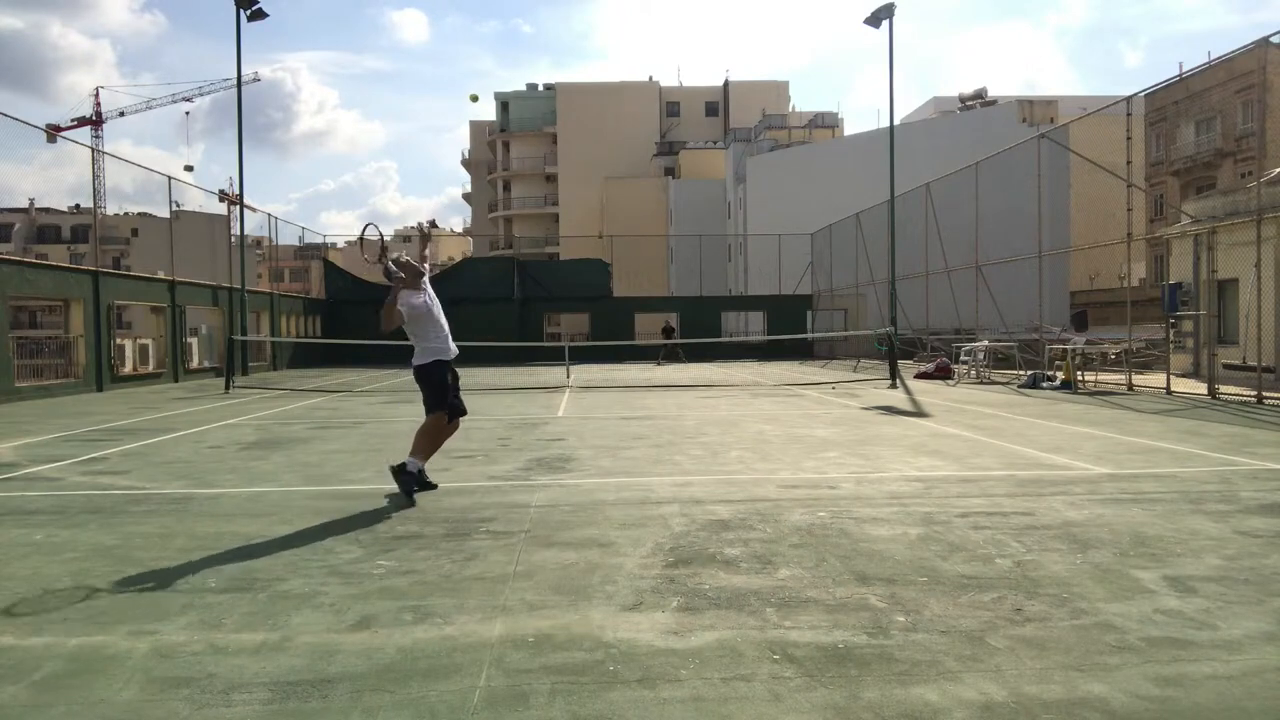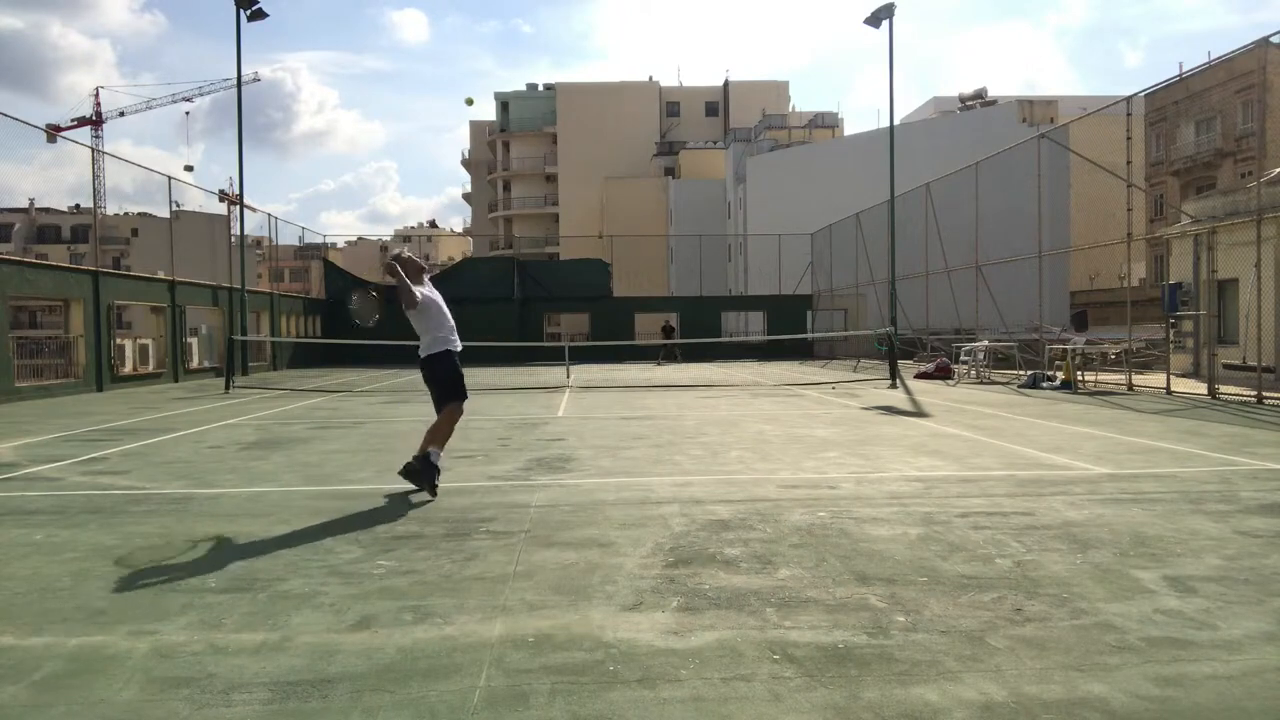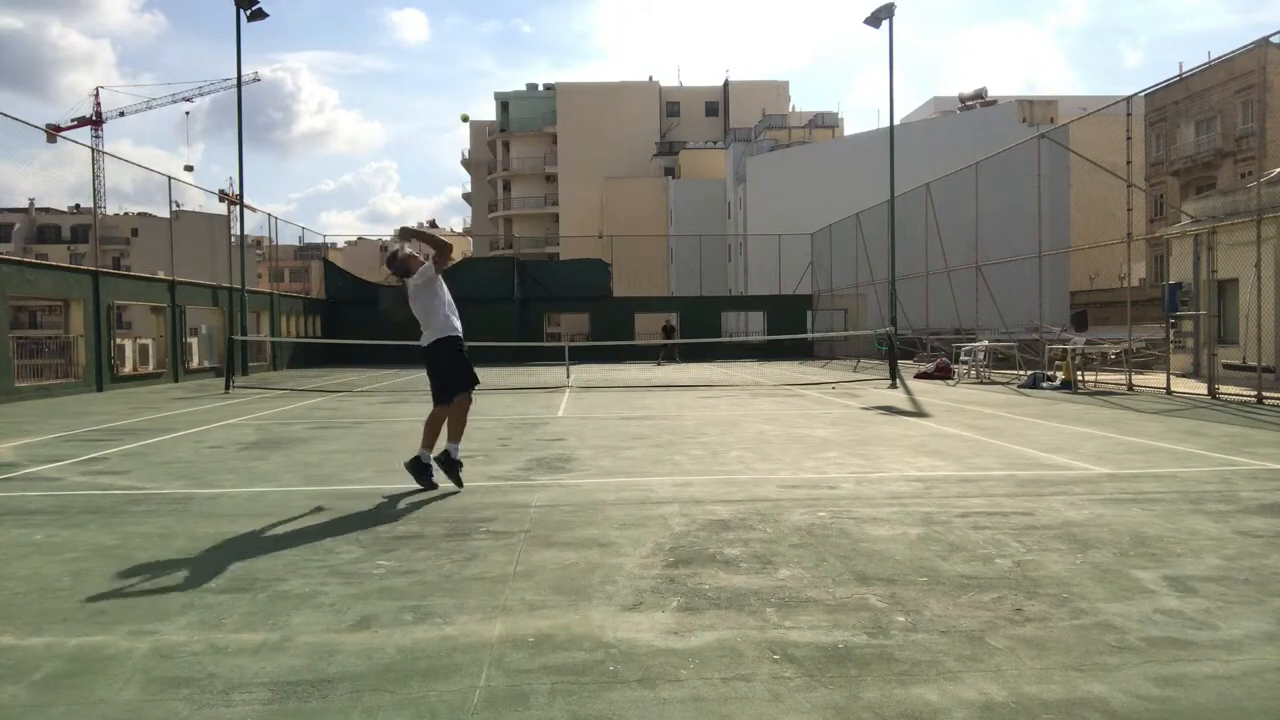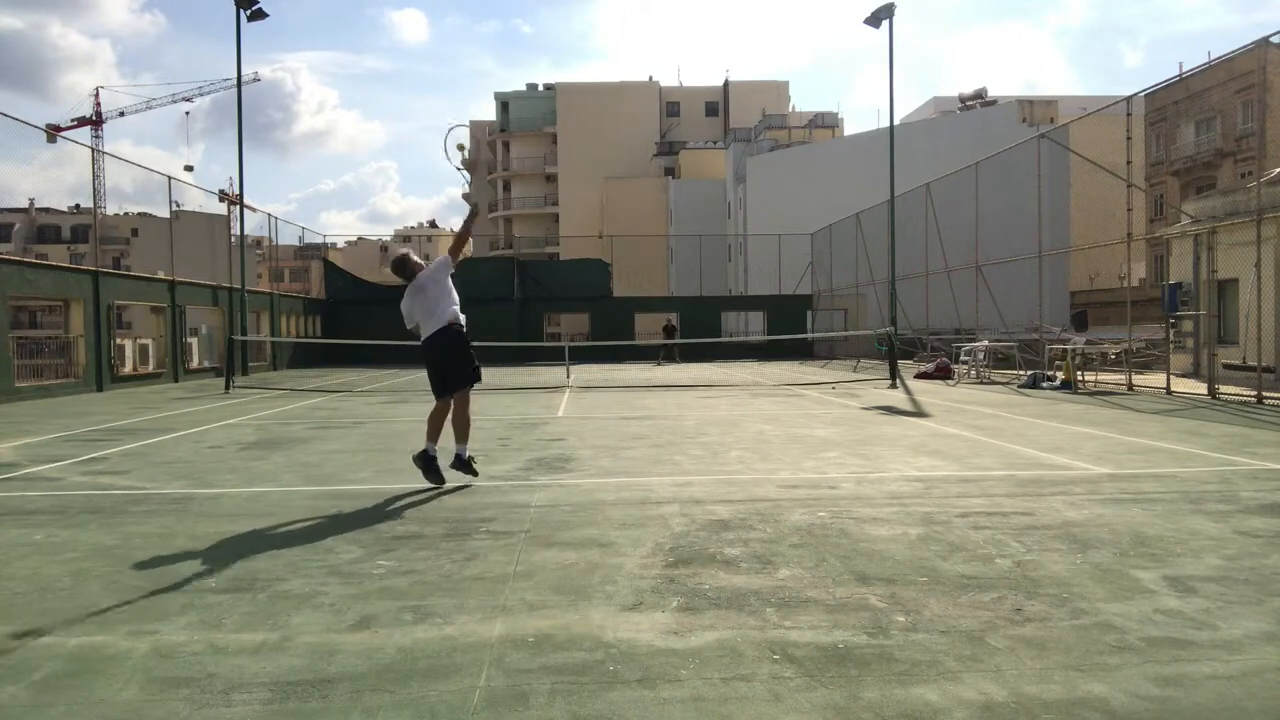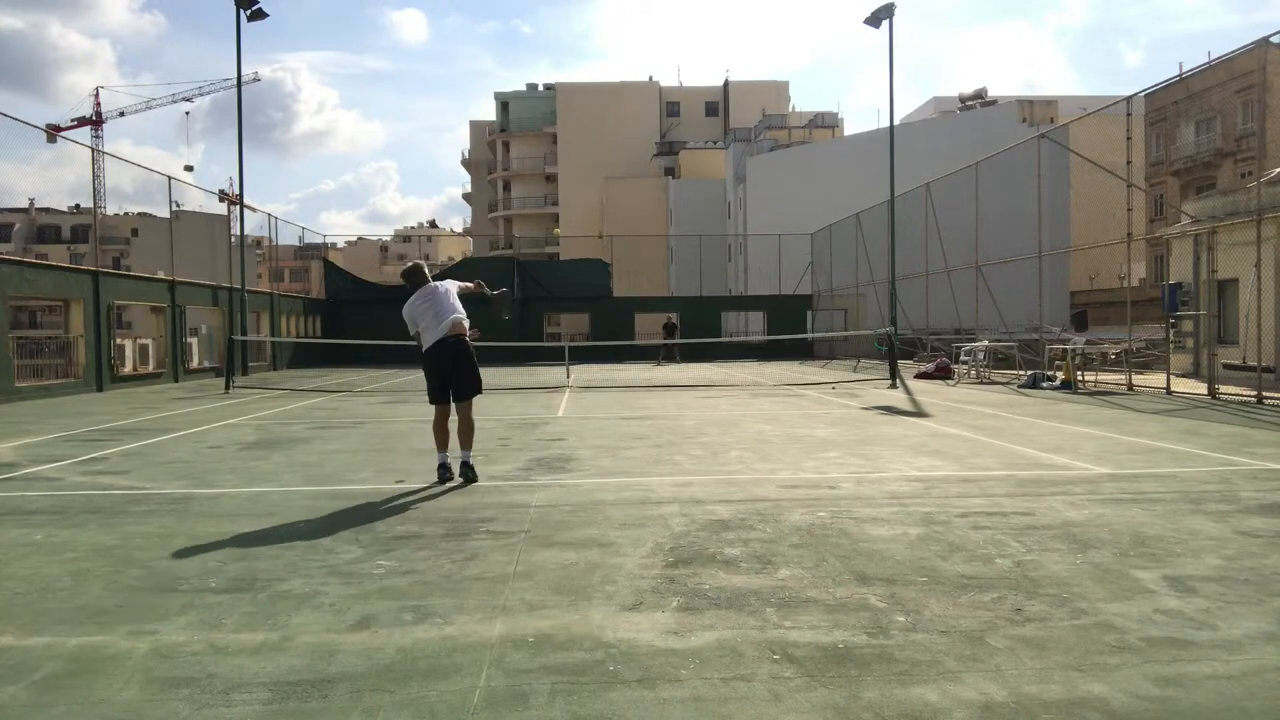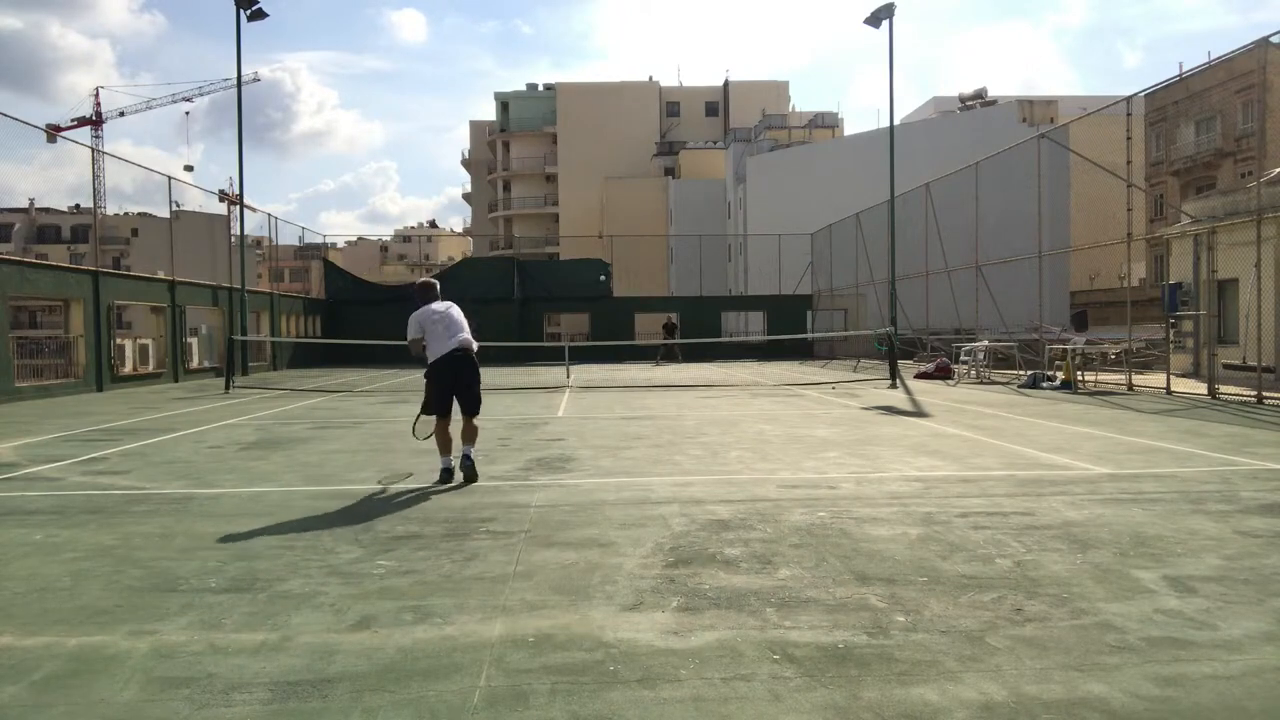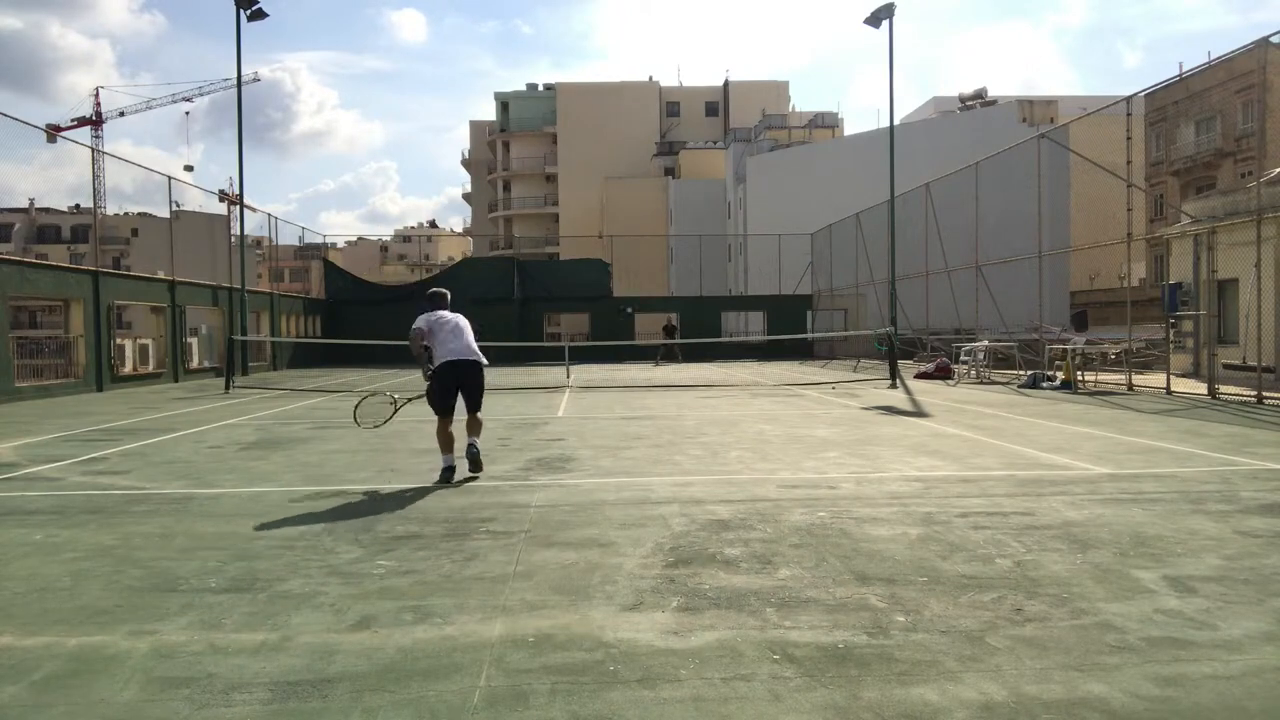
dt=0.1s
person 1, frame 1
left shoulder: (423, 285)
right shoulder: (408, 301)
left elbow: (423, 265)
right elbow: (387, 325)
left wrist: (423, 238)
right wrist: (395, 291)
left hip: (442, 364)
right hip: (431, 365)
left knee: (451, 421)
right knee: (439, 418)
left ankle: (415, 468)
right ankle: (408, 469)
person 1, frame 2
left shoulder: (422, 283)
right shoulder: (414, 293)
right elbow: (411, 301)
right wrist: (397, 271)
left hip: (445, 354)
right hip: (439, 356)
left knee: (450, 412)
right knee: (452, 409)
left ankle: (422, 466)
right ankle: (428, 463)
person 1, frame 3
left shoulder: (417, 280)
right shoulder: (424, 275)
right elbow: (443, 249)
right wrist: (416, 234)
left hip: (431, 347)
right hip: (447, 343)
left knee: (443, 407)
right knee: (461, 398)
left ankle: (423, 460)
right ankle: (451, 455)
person 1, frame 4
left shoulder: (407, 301)
right shoulder: (434, 271)
right elbow: (458, 243)
right wrist: (471, 217)
left hip: (430, 343)
right hip: (450, 333)
left knee: (443, 401)
right knee: (460, 396)
left ankle: (430, 453)
right ankle: (461, 455)
person 1, frame 5
left shoulder: (409, 307)
right shoulder: (446, 285)
right elbow: (469, 286)
right wrist: (483, 290)
left hip: (433, 352)
right hip: (457, 344)
left knee: (441, 411)
right knee: (464, 409)
left ankle: (443, 463)
right ankle: (466, 463)
person 1, frame 6
left shoulder: (416, 317)
right shoulder: (452, 307)
left elbow: (416, 350)
left hip: (438, 363)
right hip: (464, 358)
left knee: (442, 421)
right knee: (469, 419)
left ankle: (446, 467)
right ankle: (467, 456)
person 1, frame 7
left shoulder: (426, 319)
right shoulder: (460, 318)
left elbow: (415, 339)
left wrist: (421, 354)
left hip: (446, 365)
right hip: (473, 363)
left knee: (444, 420)
right knee: (473, 415)
left ankle: (448, 465)
right ankle: (473, 446)
